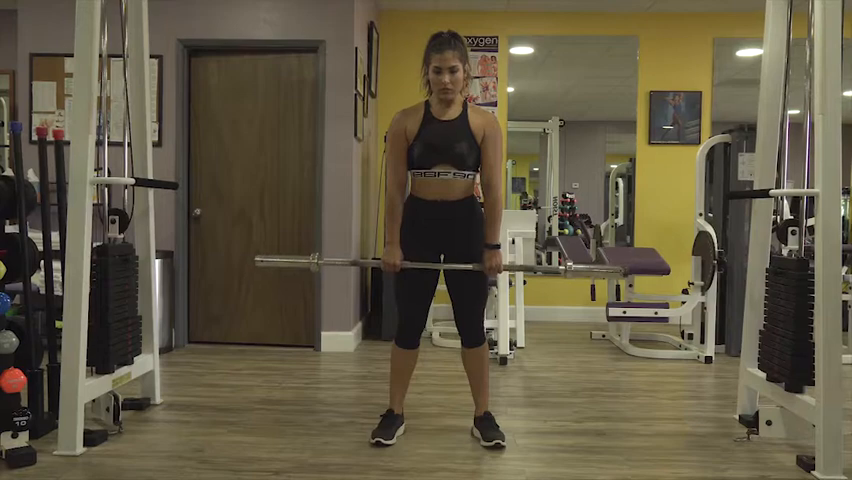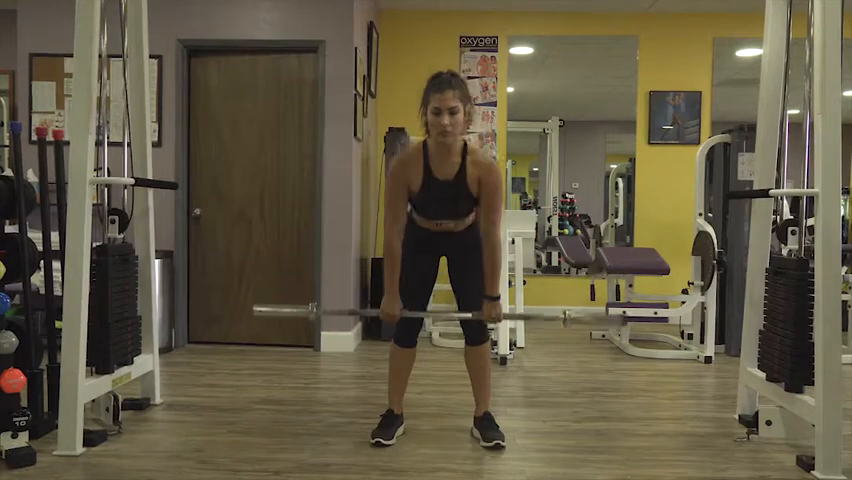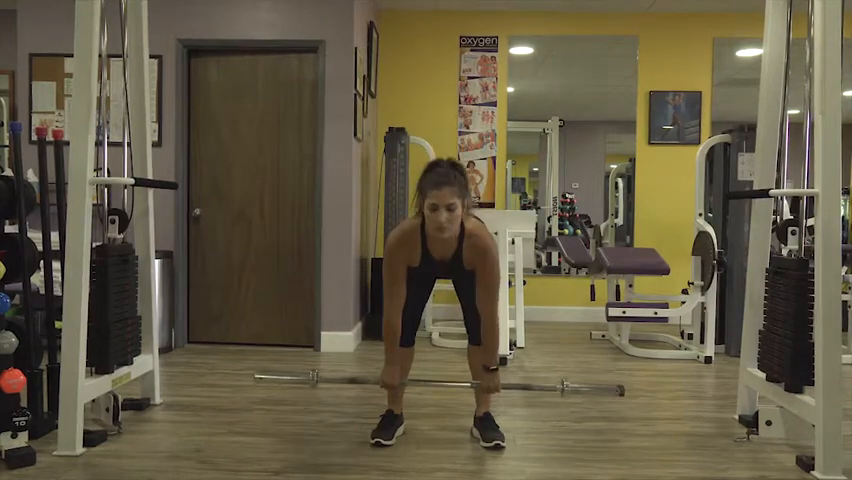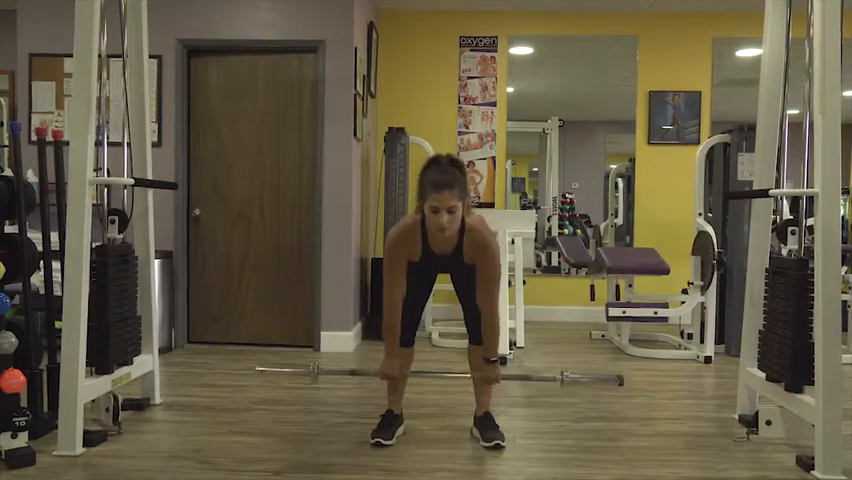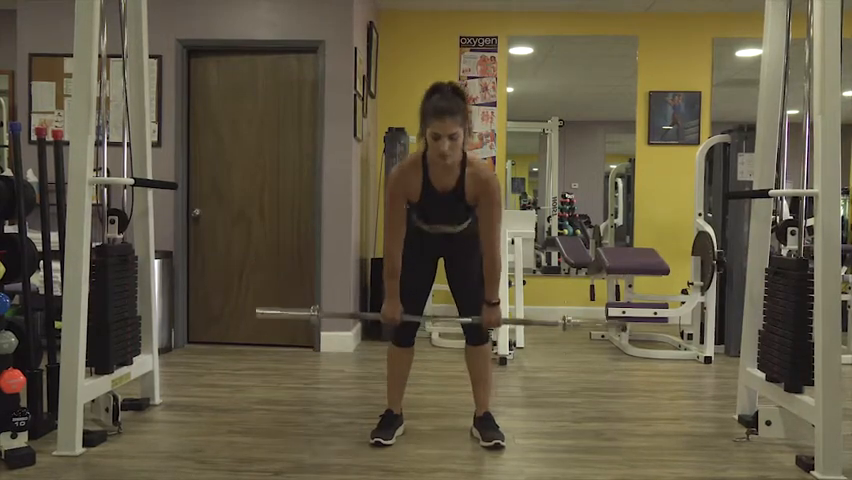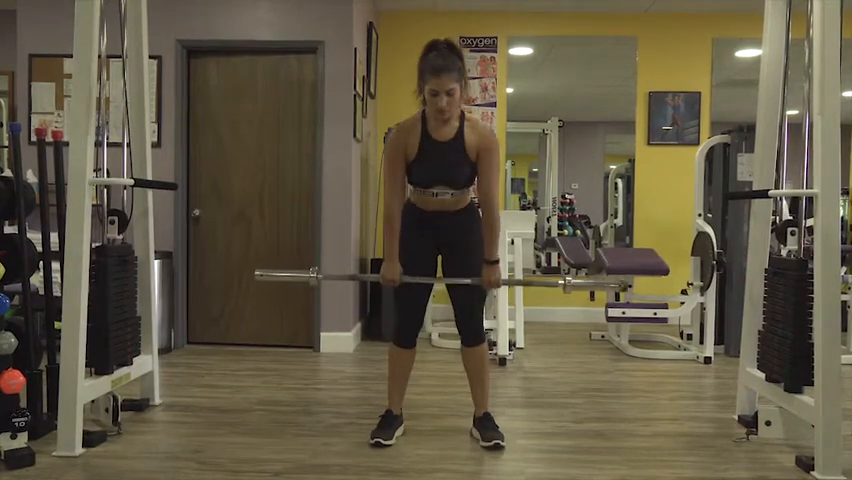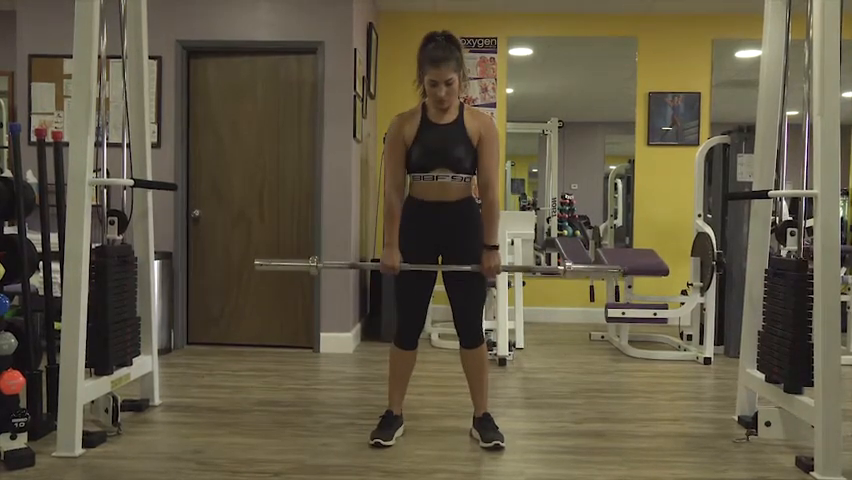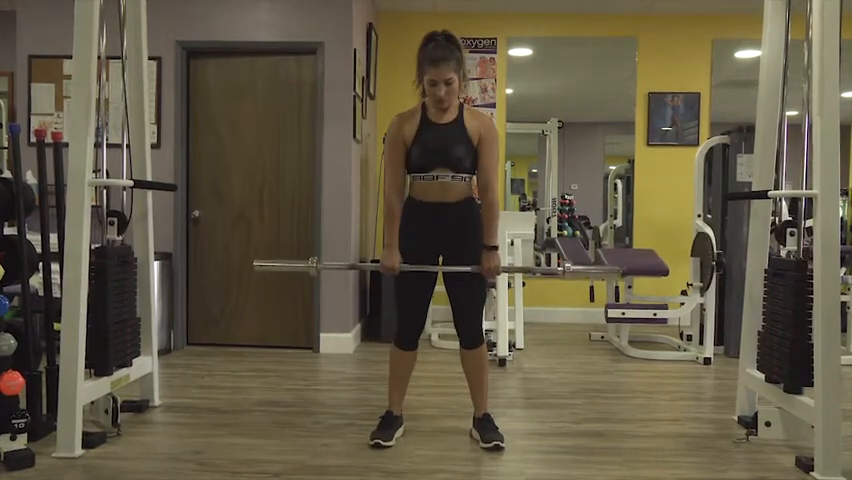
dt=0.4s
person 1, frame 1
left shoulder: (484, 122)
right shoulder: (405, 120)
left elbow: (493, 188)
right elbow: (394, 187)
left wrist: (493, 245)
right wrist: (392, 242)
left hip: (466, 223)
right hip: (418, 224)
left knee: (472, 326)
right knee: (409, 325)
left ankle: (482, 415)
right ankle: (394, 413)
person 1, frame 2
left shoulder: (484, 168)
right shoulder: (404, 165)
left elbow: (491, 235)
right elbow: (393, 233)
left wrist: (492, 296)
right wrist: (391, 294)
left hip: (467, 241)
right hip: (419, 241)
left knee: (476, 327)
right knee: (406, 326)
left ankle: (483, 415)
right ankle: (394, 413)
person 1, frame 3
left shoulder: (481, 242)
right shoulder: (401, 240)
left elbow: (488, 315)
right elbow: (393, 312)
left wrist: (490, 367)
right wrist: (391, 364)
left knee: (478, 329)
right knee: (404, 329)
left ankle: (483, 417)
right ankle: (394, 414)
person 1, frame 4
left shoulder: (482, 238)
right shoulder: (401, 236)
left elbow: (489, 309)
right elbow: (392, 305)
left wrist: (491, 360)
right wrist: (391, 356)
left hip: (466, 264)
right hip: (419, 264)
left knee: (478, 327)
right knee: (404, 327)
left ankle: (483, 417)
right ankle: (394, 414)
person 1, frame 5
left shoulder: (483, 177)
right shoulder: (403, 174)
left elbow: (491, 246)
right elbow: (393, 243)
left wrist: (492, 301)
right wrist: (392, 297)
left hip: (465, 243)
right hip: (418, 243)
left knee: (477, 326)
right knee: (403, 324)
left ankle: (483, 416)
right ankle: (393, 414)
person 1, frame 6
left shoulder: (481, 136)
right shoulder: (403, 135)
left elbow: (489, 202)
right elbow: (392, 201)
left wrist: (491, 260)
right wrist: (390, 258)
left hip: (463, 229)
right hip: (416, 229)
left knee: (472, 326)
right knee: (406, 325)
left ankle: (482, 416)
right ankle: (393, 414)
person 1, frame 7
left shoulder: (480, 124)
right shoulder: (403, 125)
left elbow: (489, 189)
right elbow: (393, 189)
left wrist: (491, 246)
right wrist: (390, 245)
left hip: (463, 224)
right hip: (416, 224)
left knee: (470, 326)
right knee: (408, 325)
left ankle: (482, 416)
right ankle: (393, 414)
person 1, frame 8
left shoulder: (480, 124)
right shoulder: (403, 124)
left elbow: (489, 189)
right elbow: (392, 189)
left wrist: (491, 246)
right wrist: (390, 245)
left hip: (464, 225)
right hip: (416, 225)
left knee: (470, 328)
right knee: (408, 326)
left ankle: (482, 417)
right ankle: (393, 415)
